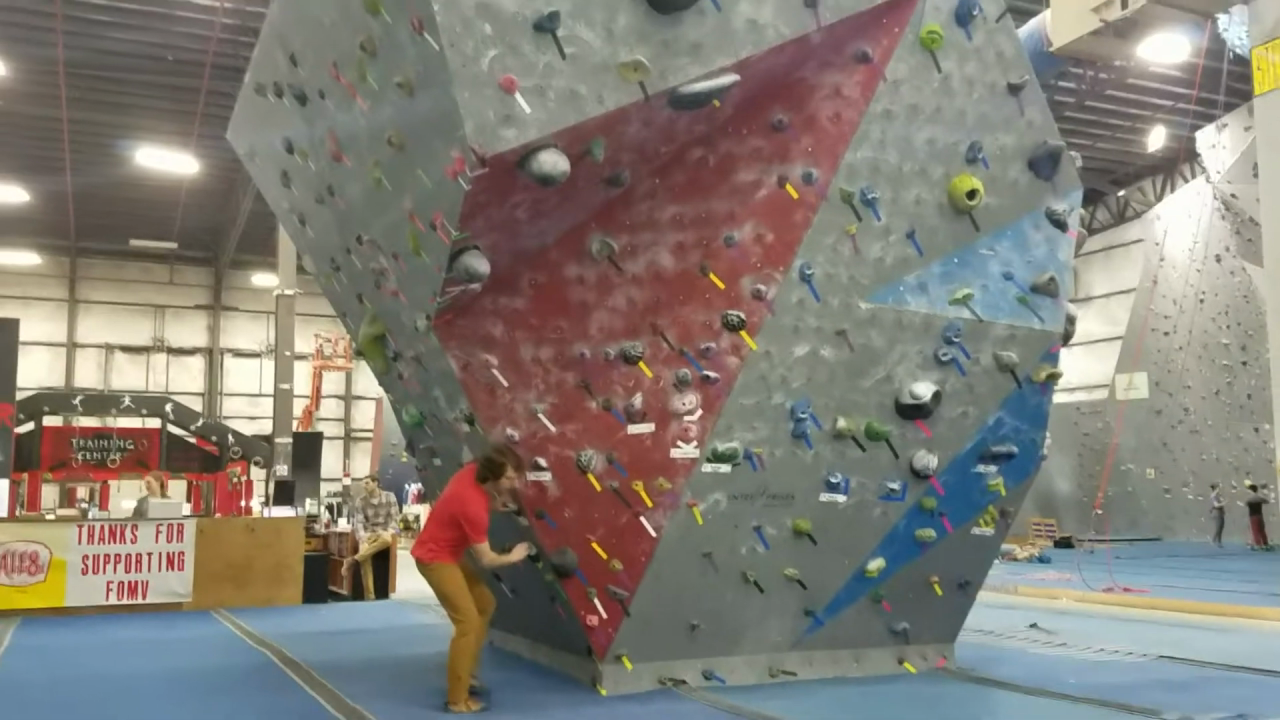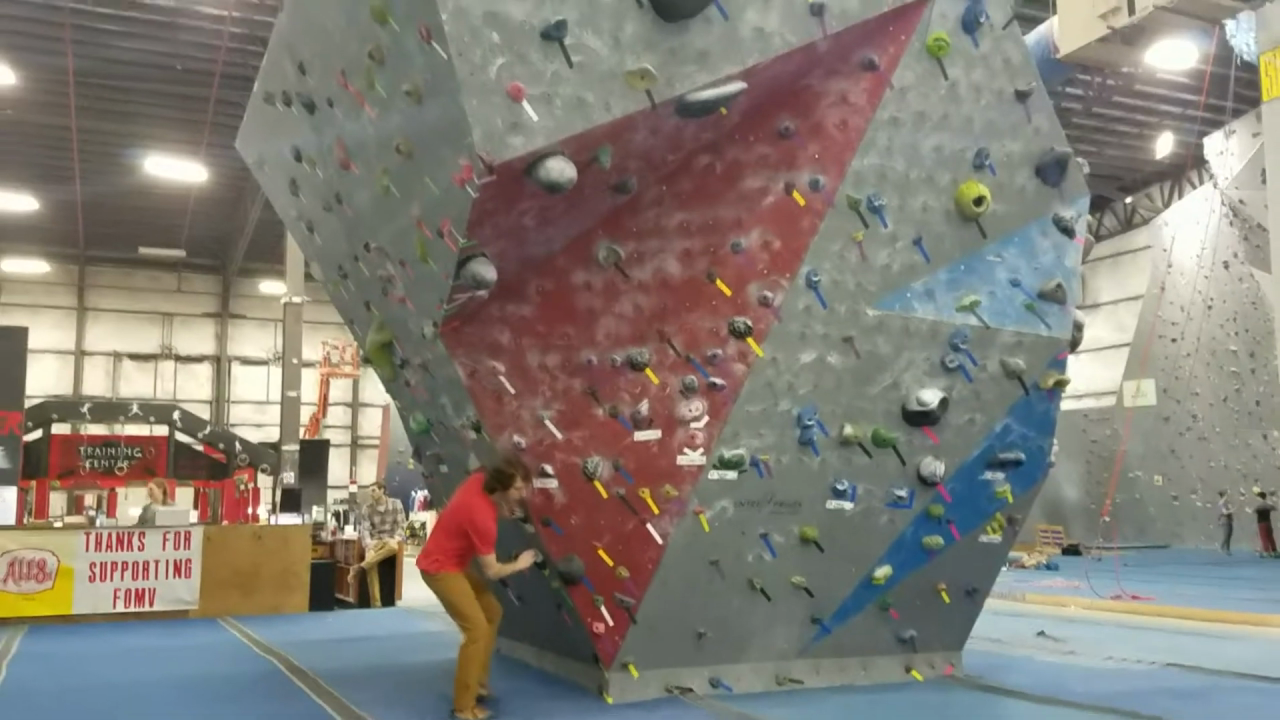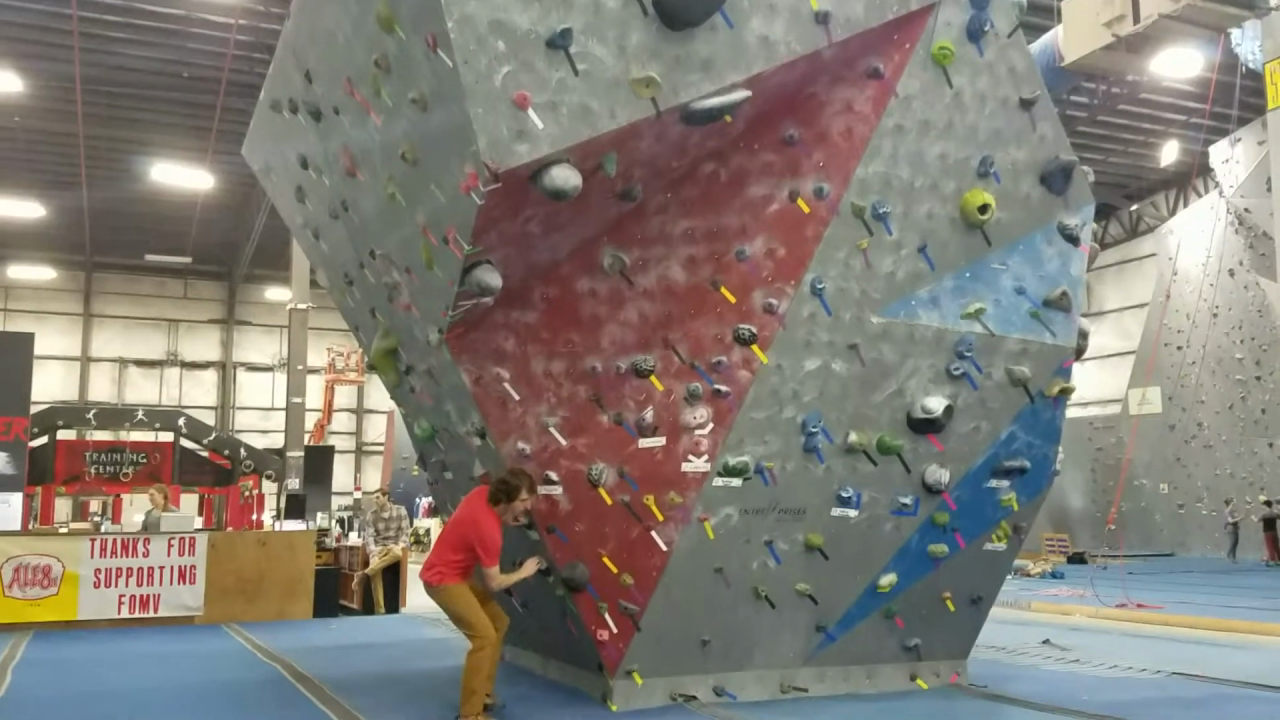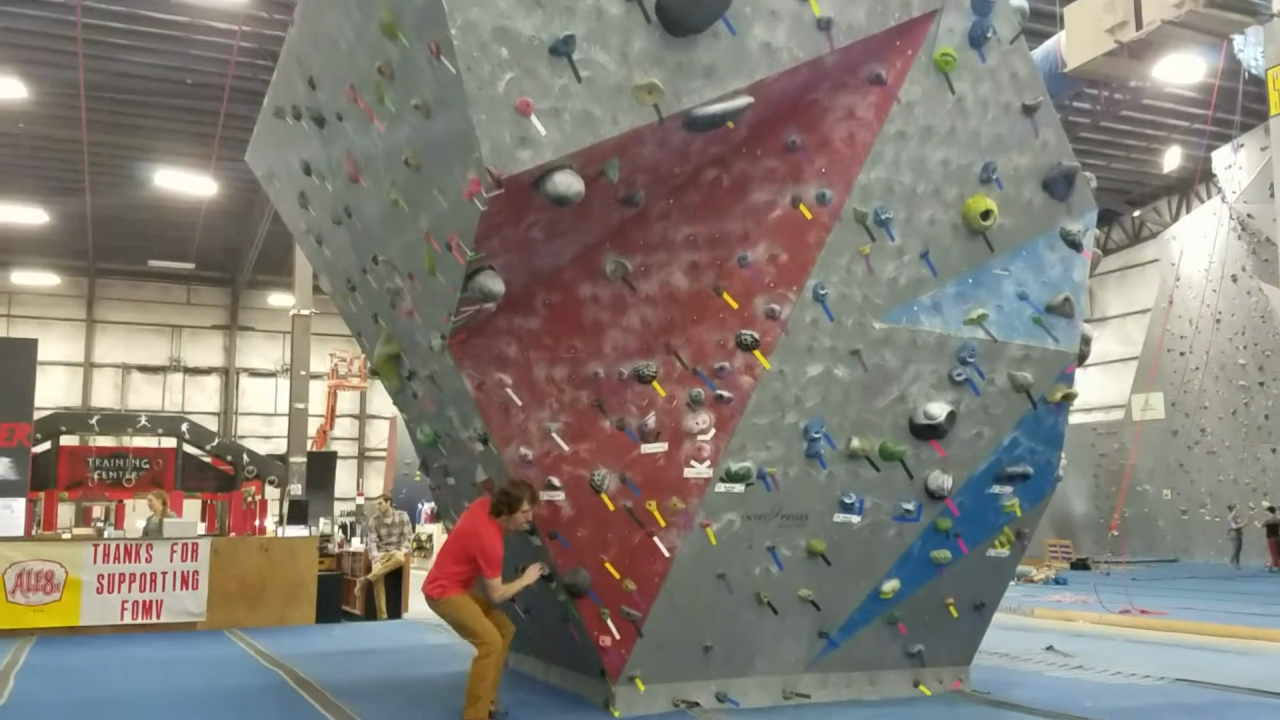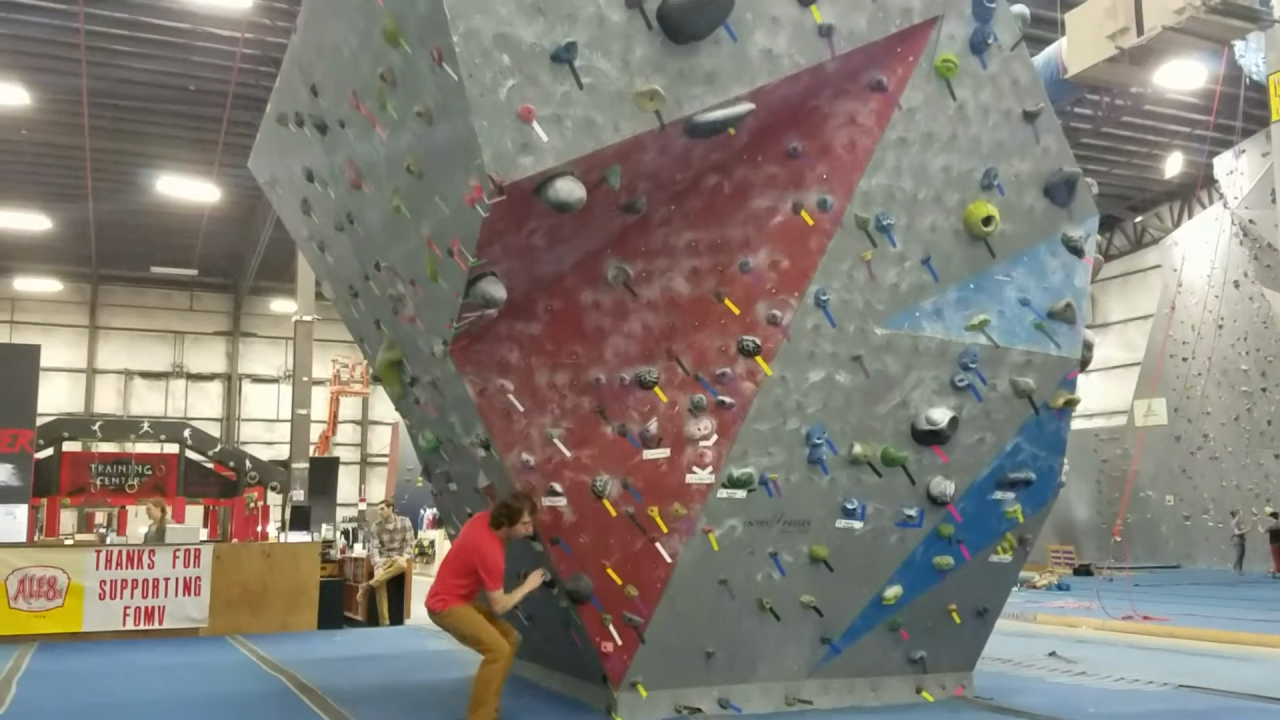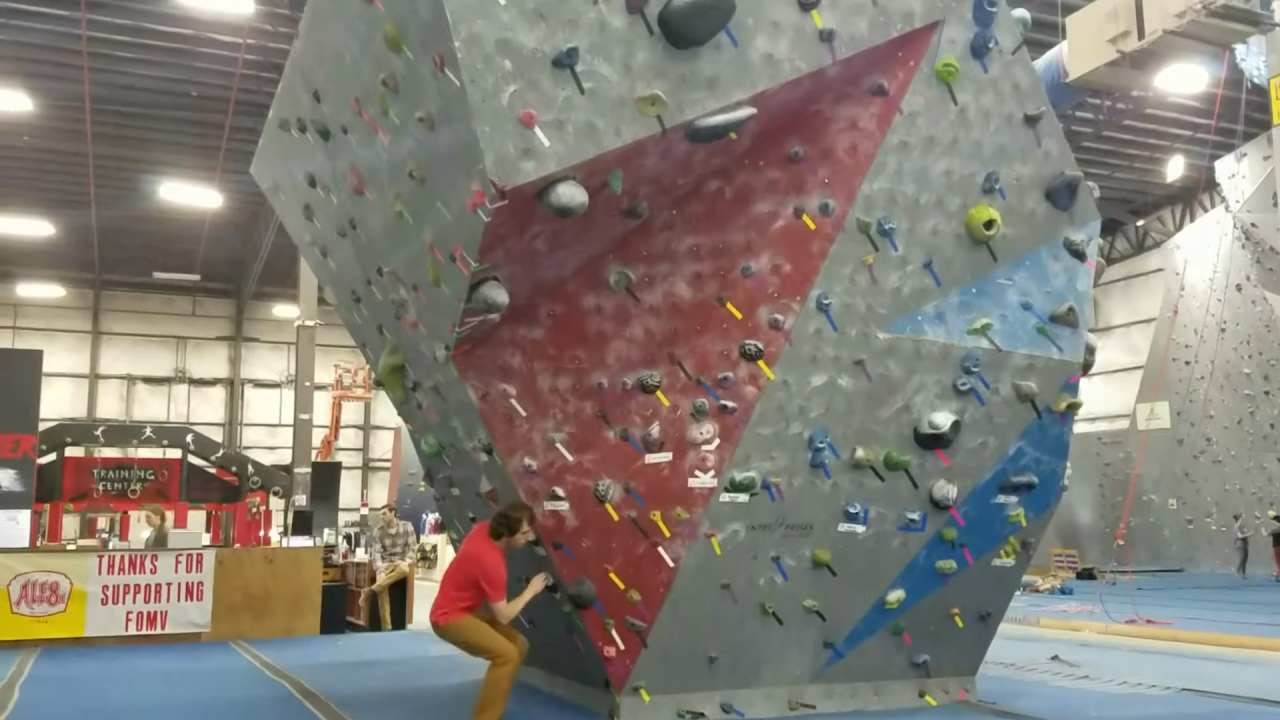
dt=0.1s
person 1, frame 1
left shoulder: (472, 472)
right shoulder: (473, 505)
right elbow: (485, 558)
left wrist: (493, 504)
right wrist: (513, 557)
left hip: (448, 552)
right hip: (435, 558)
left knee: (485, 603)
right knee: (468, 621)
left ankle: (466, 673)
right ankle: (457, 699)
person 1, frame 2
left shoulder: (478, 480)
right shoulder: (483, 517)
right elbow: (491, 571)
left wrist: (500, 511)
right wrist: (520, 564)
left hip: (452, 561)
right hip: (440, 568)
left knee: (493, 613)
right knee: (477, 629)
left ankle: (477, 684)
person 1, frame 3
left shoulder: (482, 493)
right shoulder: (488, 529)
right elbow: (494, 583)
left wrist: (505, 519)
right wrist: (523, 572)
left hip: (456, 572)
right hip: (443, 579)
left knee: (499, 622)
right knee: (484, 636)
left ankle: (483, 693)
person 1, frame 4
left shoulder: (483, 504)
right shoulder: (489, 540)
right elbow: (496, 594)
left wrist: (510, 528)
right wrist: (526, 579)
left hip: (457, 584)
right hip: (444, 591)
left knee: (505, 630)
right knee: (492, 643)
person 1, frame 5
left shoulder: (484, 518)
right shoulder: (491, 552)
right elbow: (498, 606)
left wrist: (512, 536)
right wrist: (527, 586)
left hip: (460, 596)
right hip: (446, 604)
left knee: (511, 638)
right knee: (499, 650)
person 1, frame 6
left shoulder: (483, 529)
right shoulder: (492, 563)
right elbow: (503, 616)
right wrist: (531, 591)
left hip: (462, 609)
right hip: (449, 619)
left knee: (520, 645)
right knee: (507, 655)
